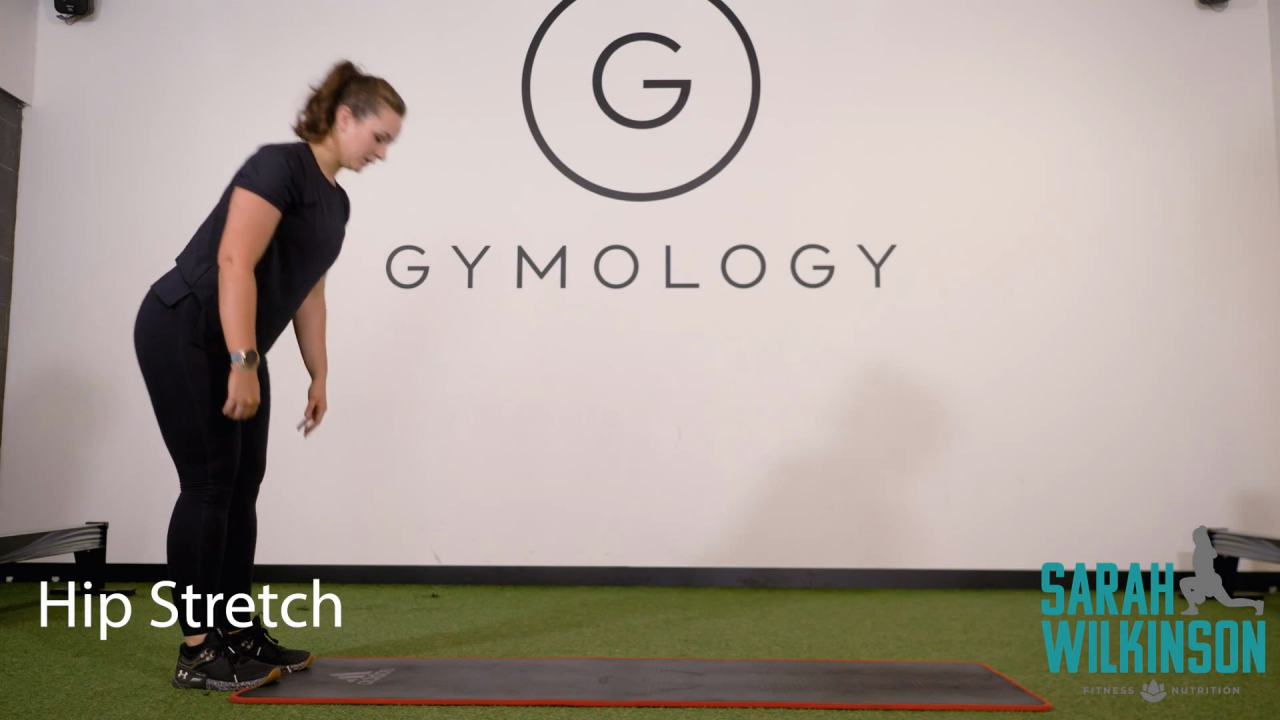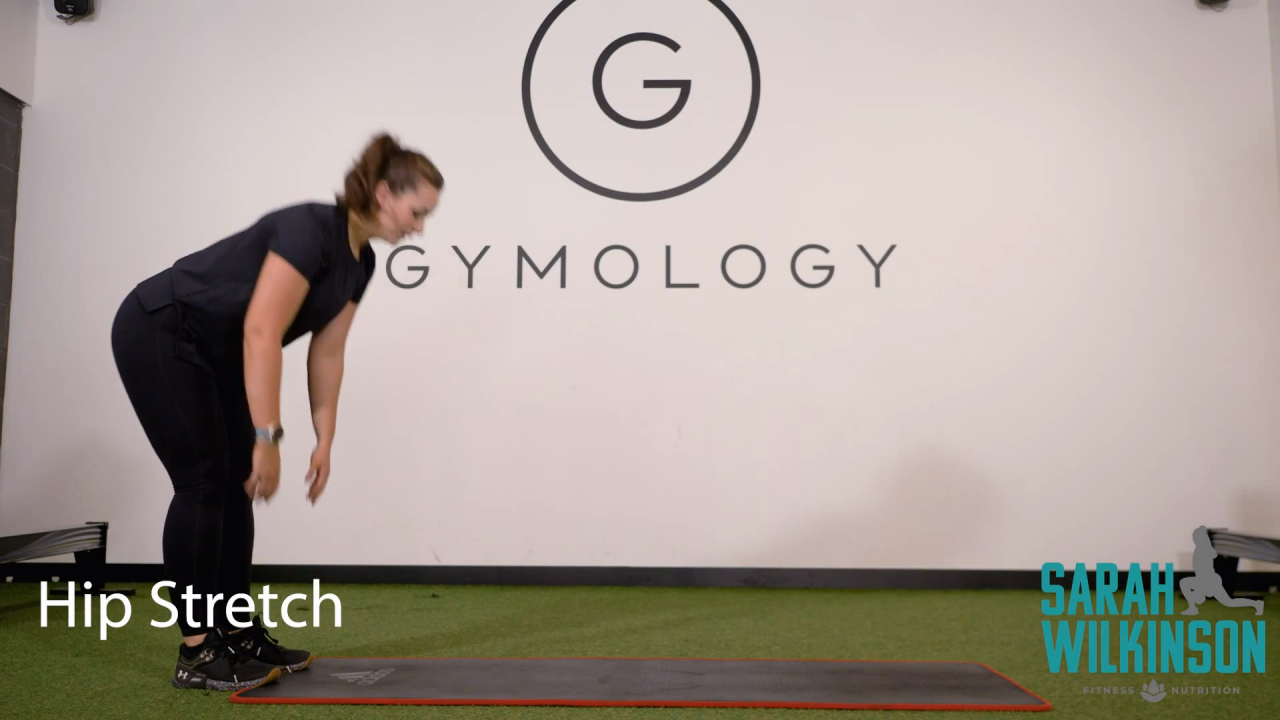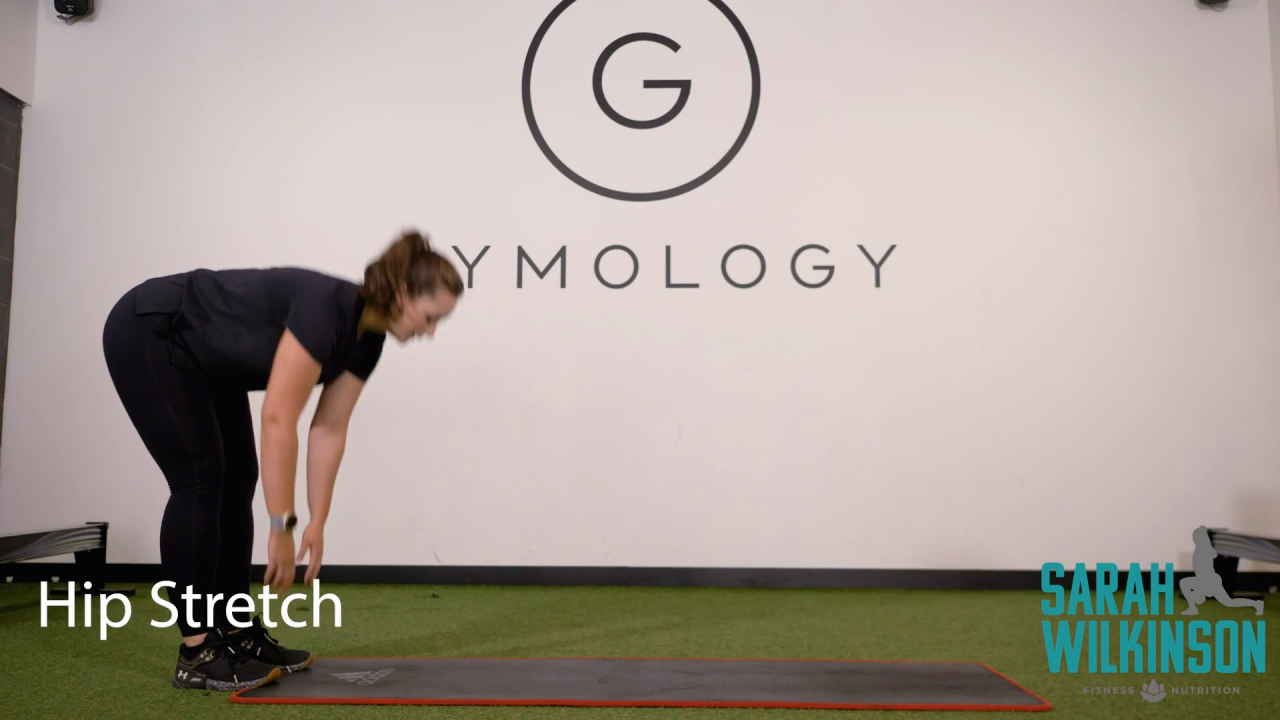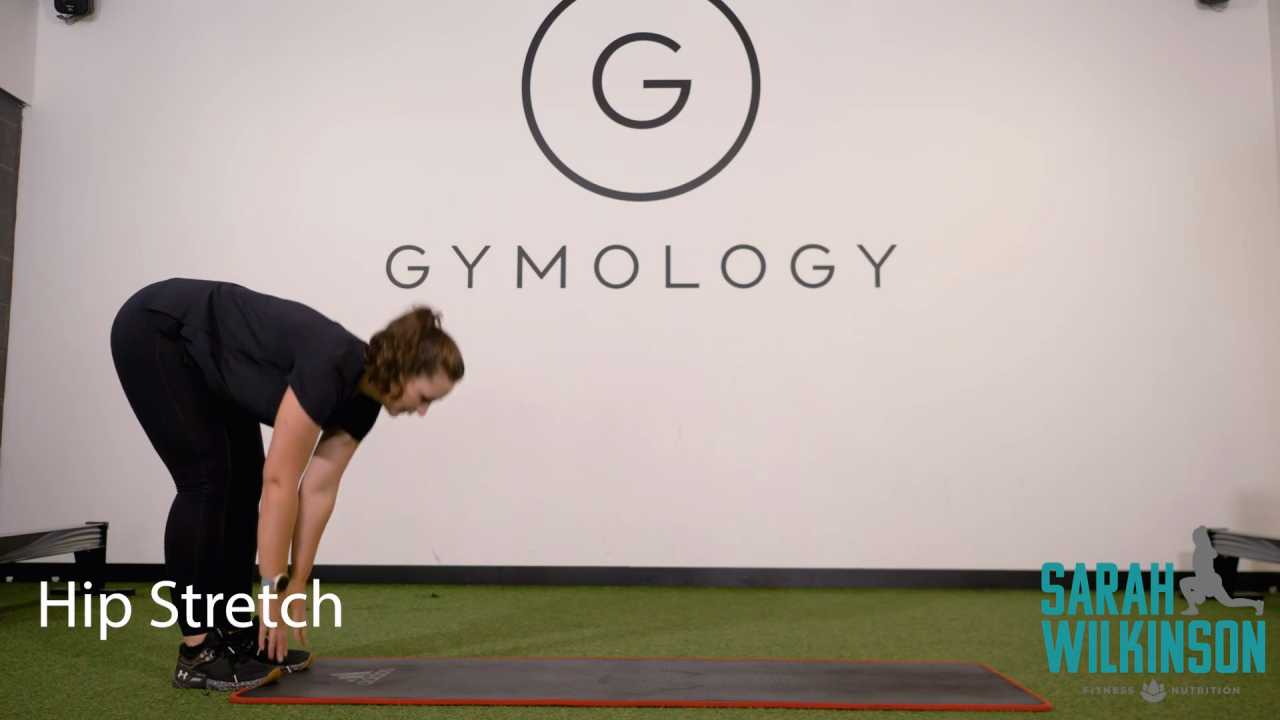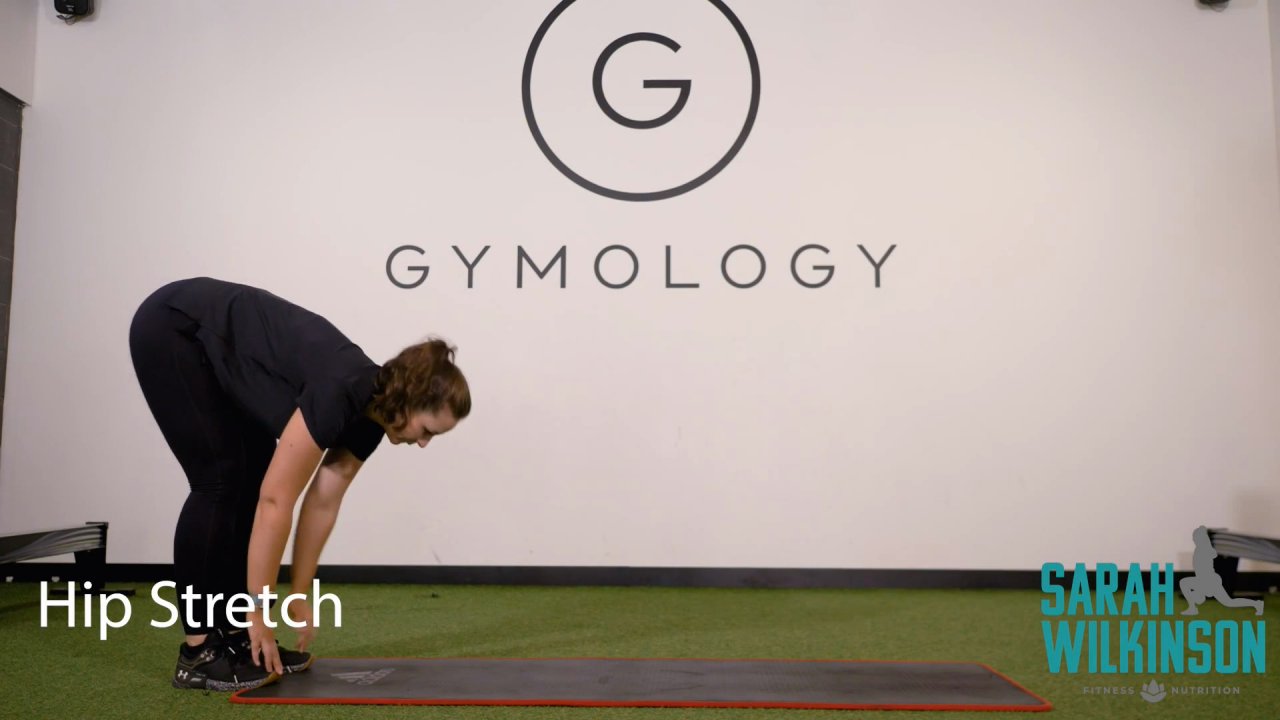
dt=0.2s
person 1, frame 1
left shoulder: (334, 197)
right shoulder: (280, 165)
left elbow: (306, 293)
right elbow: (232, 263)
left wrist: (318, 378)
right wrist: (243, 363)
left hip: (228, 343)
right hip: (181, 331)
left knee: (239, 488)
right knee: (208, 483)
left ankle: (235, 633)
right ankle: (196, 649)
person 1, frame 2
left shoulder: (359, 260)
right shoulder: (312, 229)
left elbow: (327, 355)
right elbow: (259, 334)
left wrist: (324, 442)
right wrist: (267, 441)
left hip: (210, 351)
right hip: (157, 332)
left knee: (235, 485)
right knee: (201, 480)
left ankle: (235, 633)
right ankle: (197, 651)
person 1, frame 3
left shoulder: (367, 338)
right shoulder: (329, 308)
left elbow: (328, 430)
right elbow: (278, 420)
left wrist: (316, 525)
right wrist: (281, 530)
right hip: (148, 332)
left knee: (236, 473)
right knee: (200, 474)
left ankle: (233, 632)
right ankle: (196, 650)
person 1, frame 4
left shoulder: (365, 398)
right shoulder: (332, 370)
left elbow: (319, 489)
right elbow: (279, 482)
left wrist: (296, 588)
right wrist: (274, 590)
left hip: (202, 355)
right hip: (153, 329)
left knee: (243, 479)
right knee: (207, 478)
left ankle: (236, 633)
right ankle: (197, 650)
person 1, frame 5
left shoulder: (371, 418)
right shoulder: (340, 394)
left elbow: (322, 505)
right elbow: (275, 502)
left wrist: (299, 598)
right wrist: (259, 610)
left hip: (216, 351)
right hip: (171, 327)
left knee: (253, 479)
right knee: (220, 480)
left ankle: (235, 634)
right ankle: (198, 648)
